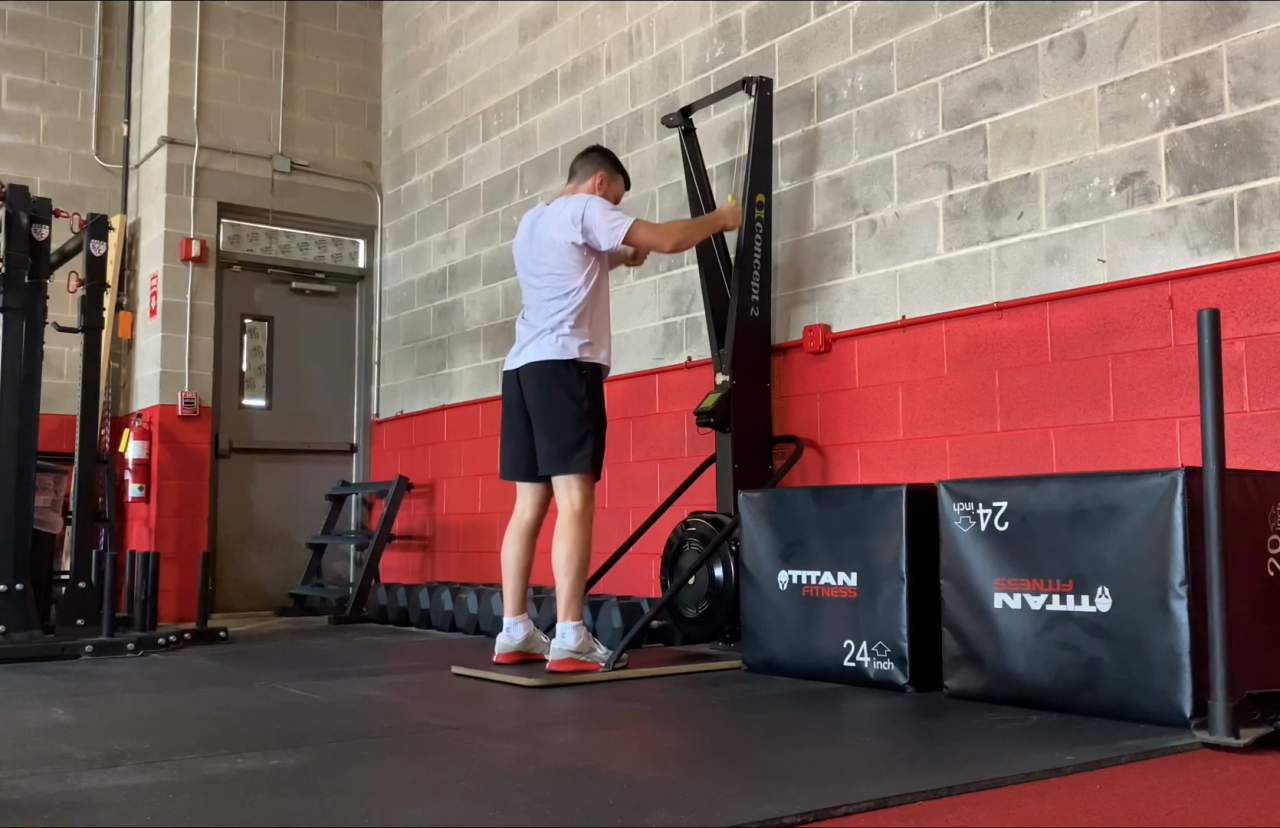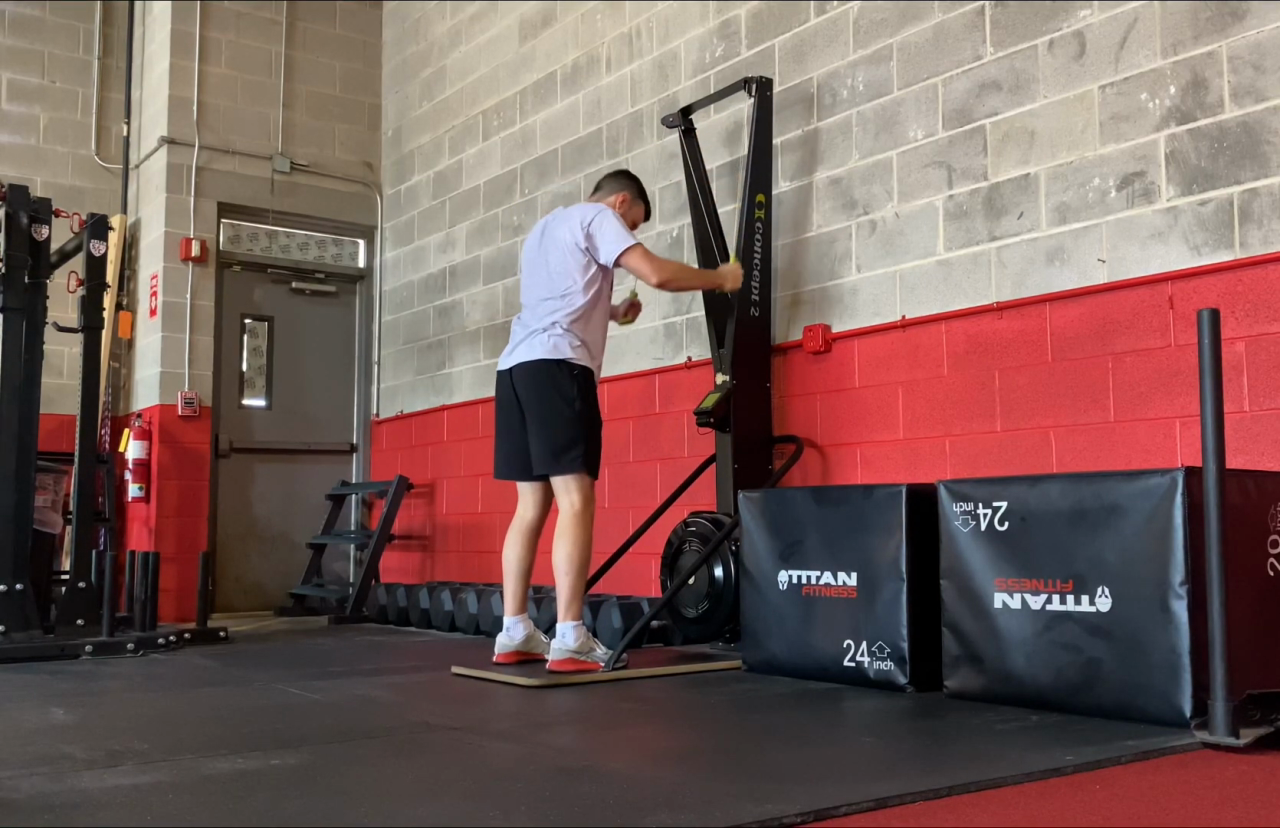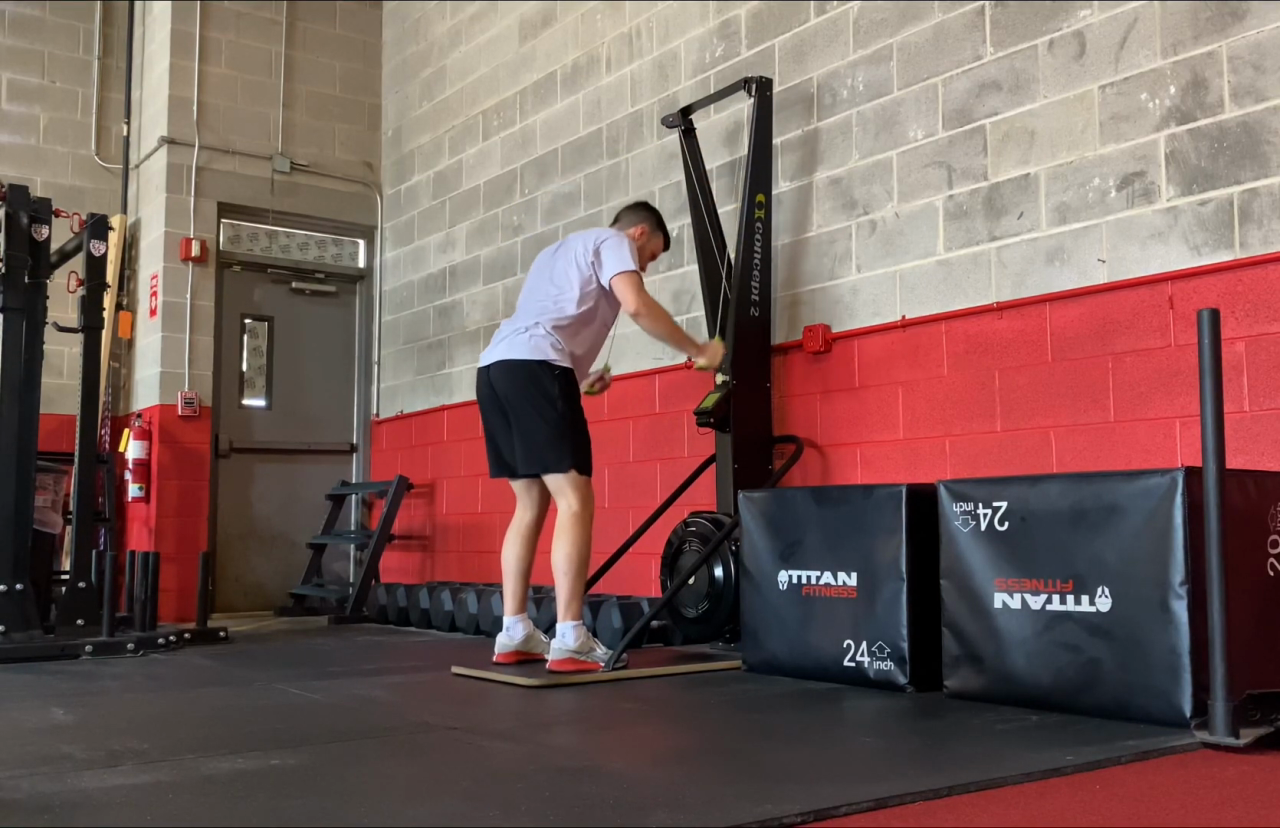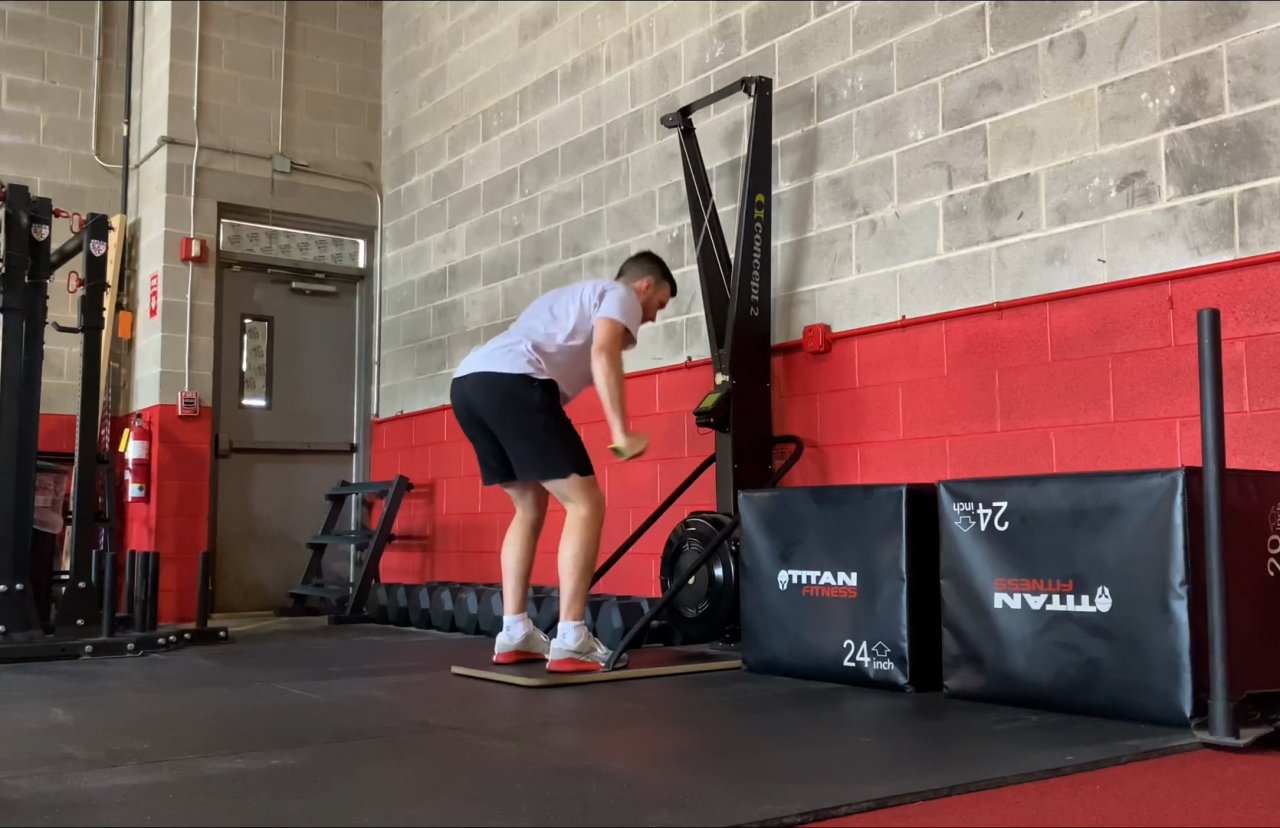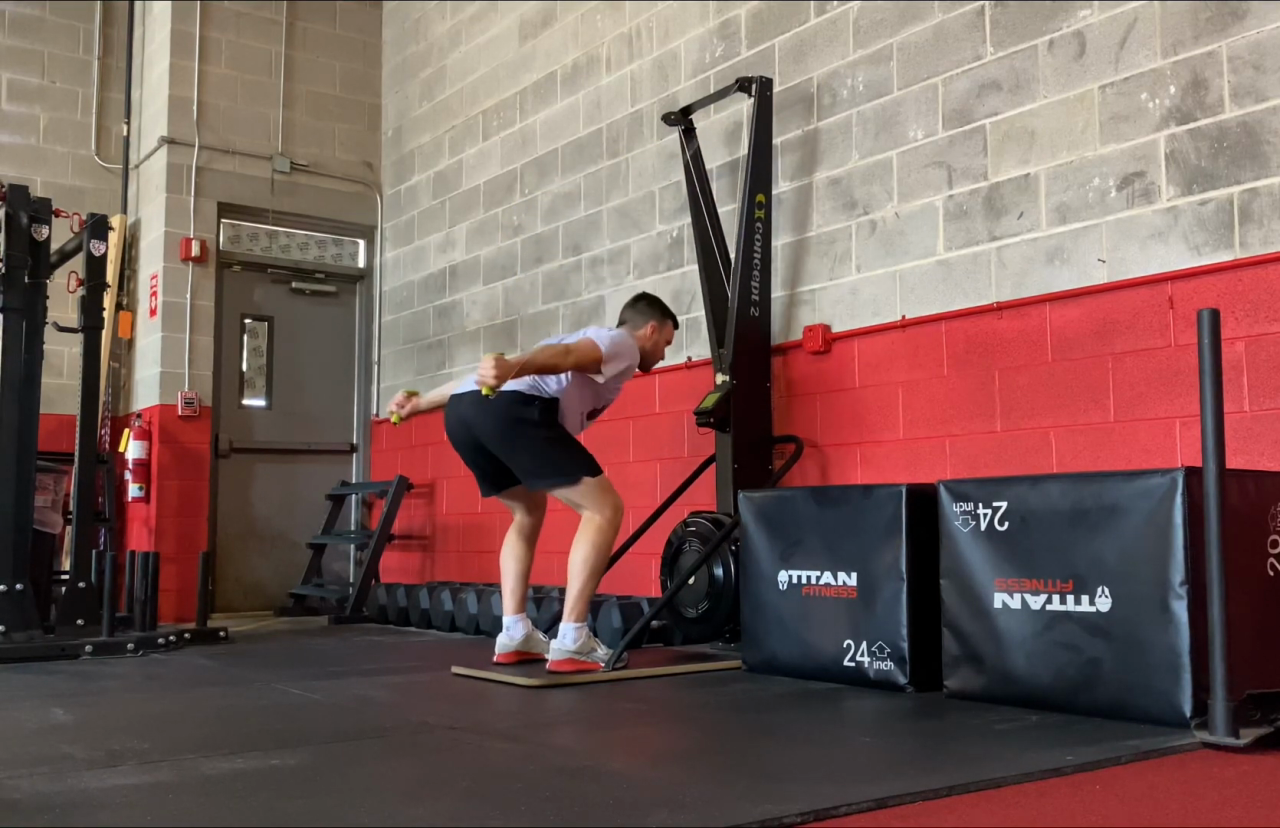
dt=0.3s
person 1, frame 1
left shoulder: (532, 221)
right shoulder: (583, 210)
right elbow: (667, 239)
left wrist: (618, 257)
right wrist: (720, 218)
left hip: (522, 368)
right hip: (563, 365)
left knee: (530, 504)
right knee: (575, 499)
left ankle: (515, 632)
right ankle: (569, 640)
person 1, frame 2
left shoulder: (546, 227)
right shoulder: (596, 216)
right elbow: (656, 273)
left wrist: (609, 311)
right wrist: (718, 278)
left hip: (514, 365)
right hip: (554, 364)
left knee: (532, 504)
right knee: (575, 499)
left ankle: (515, 633)
right ankle: (569, 641)
person 1, frame 3
left shoulder: (566, 247)
right shoulder: (610, 241)
right elbow: (637, 306)
left wrist: (582, 374)
right wrist: (697, 350)
left hip: (494, 367)
right hip: (534, 367)
left knee: (531, 503)
right knee: (574, 500)
left ankle: (514, 633)
right ankle: (570, 641)
person 1, frame 4
left shoulder: (583, 295)
right shoulder: (623, 295)
right elbow: (604, 352)
right wrist: (621, 430)
left hip: (468, 381)
right hip: (510, 382)
left knee: (531, 505)
right knee: (585, 503)
left ankle: (515, 633)
right ankle: (571, 641)
person 1, frame 5
right shoulder: (622, 345)
right elbow: (564, 357)
left wrist: (420, 403)
right wrist: (511, 368)
left hip: (461, 410)
right hip: (509, 410)
left knee: (529, 511)
right knee: (603, 509)
left ankle: (515, 634)
right ankle: (572, 642)
